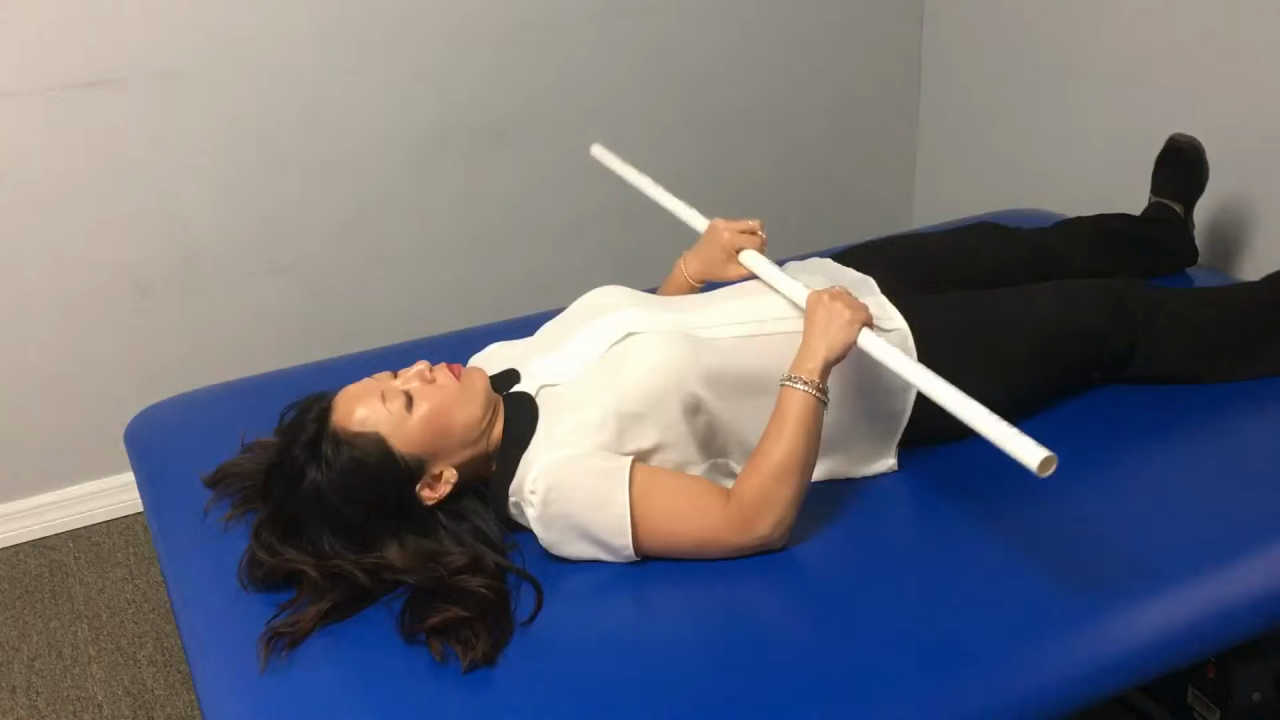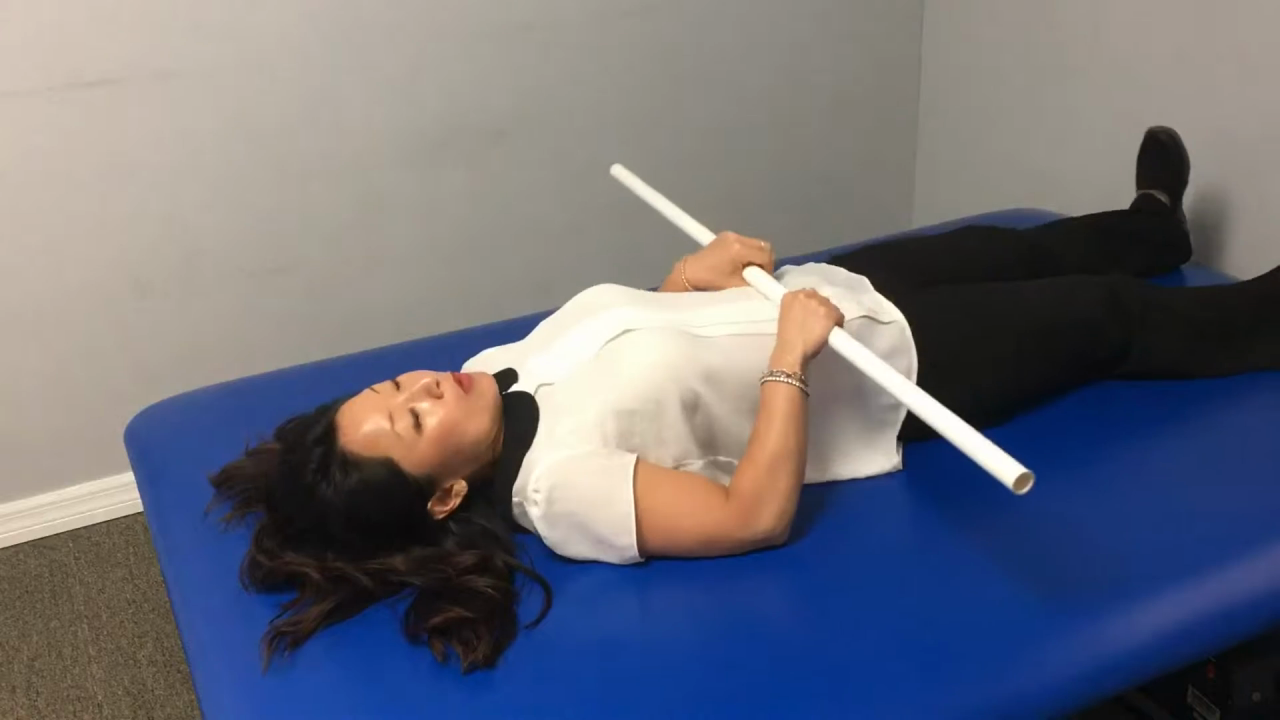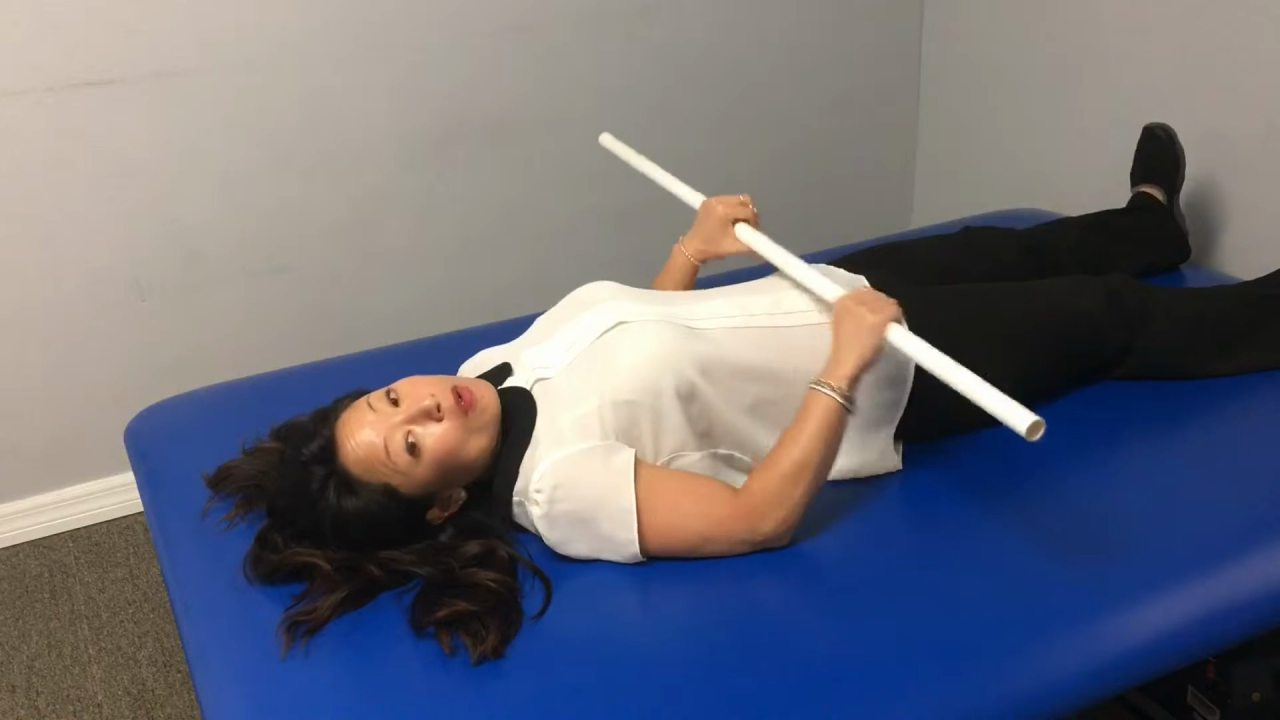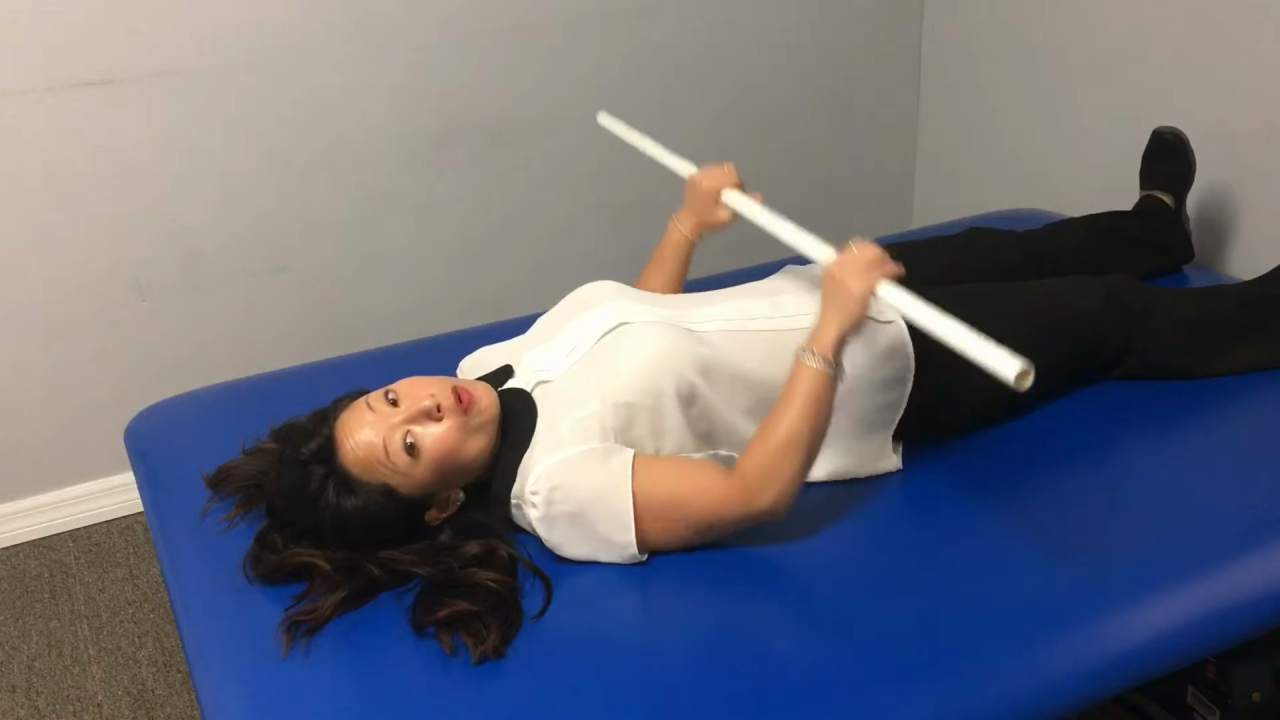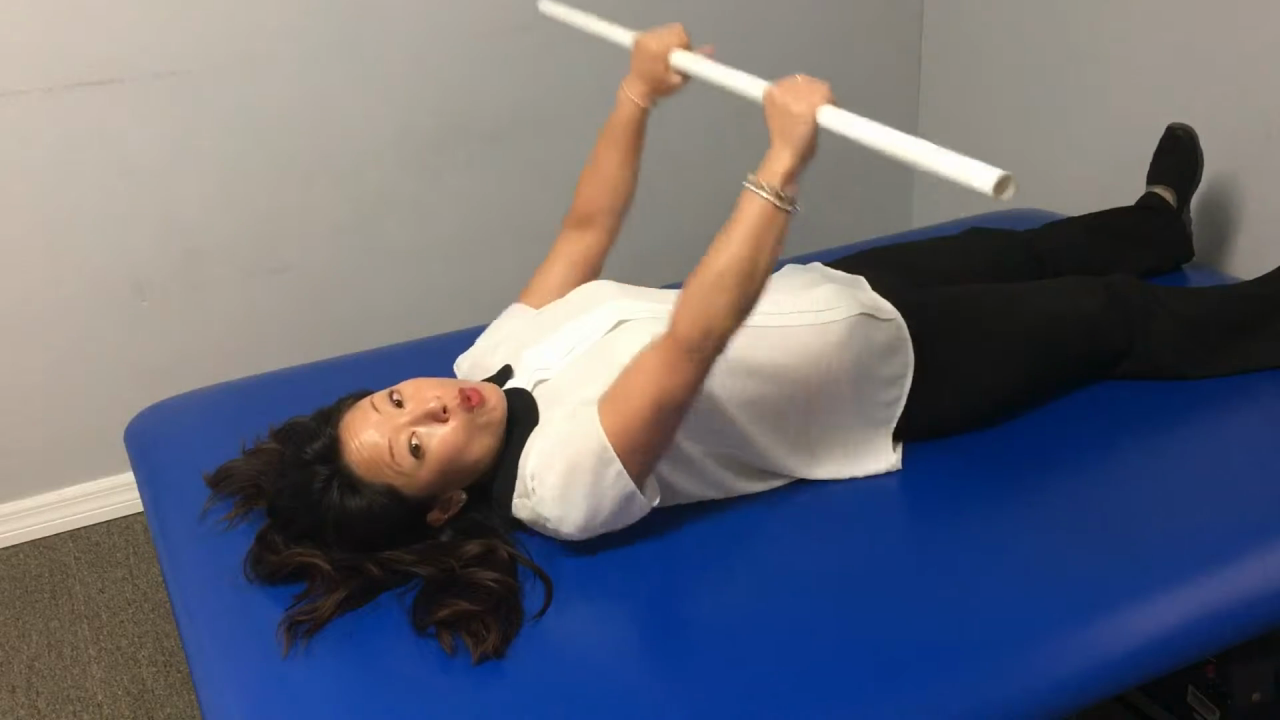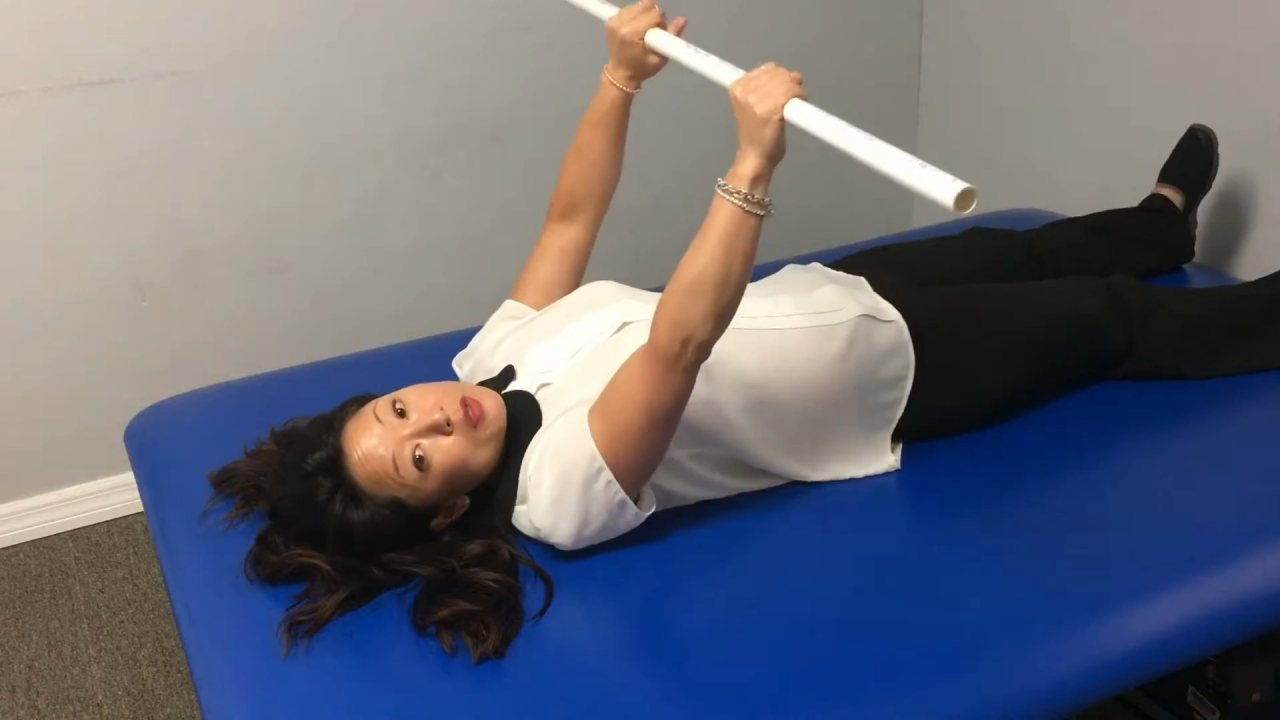
dt=0.3s
person 1, frame 1
left shoulder: (499, 367)
right shoulder: (556, 489)
right elbow: (755, 519)
left wrist: (692, 270)
right wrist: (816, 362)
left hip: (831, 283)
right hip: (894, 371)
left knee: (1014, 248)
right knee: (1118, 324)
left ankle: (1159, 228)
person 1, frame 2
left shoulder: (499, 368)
right shoulder: (556, 489)
right elbow: (757, 515)
left wrist: (689, 281)
right wrist: (789, 355)
left hip: (831, 284)
right hip: (892, 363)
left knee: (1009, 249)
right knee: (1111, 320)
left ankle: (1150, 220)
person 1, frame 3
left shoulder: (492, 368)
right shoulder: (559, 490)
right elbow: (758, 517)
left wrist: (693, 251)
right wrist: (848, 368)
left hip: (825, 284)
right hip: (888, 375)
left knee: (1013, 249)
right knee: (1108, 321)
left ankle: (1148, 221)
person 1, frame 4
left shoulder: (495, 362)
right shoulder: (558, 491)
right elbow: (757, 492)
left wrist: (686, 227)
right wrist: (834, 331)
left hip: (818, 285)
right hip: (882, 377)
left knee: (1015, 253)
right knee: (1107, 323)
left ankle: (1153, 224)
person 1, frame 5
left shoulder: (498, 359)
right shoulder: (564, 480)
left elbow: (587, 229)
right elbow: (703, 332)
left wrist: (636, 98)
right wrist: (782, 162)
left hip: (836, 290)
right hip: (888, 371)
left knee: (1007, 248)
right knee: (1111, 320)
left ankle: (1157, 220)
person 1, frame 6
left shoulder: (495, 357)
right shoulder: (565, 488)
left elbow: (570, 218)
right elbow: (682, 340)
right wrist: (753, 161)
left hip: (832, 292)
right hip: (889, 371)
left knee: (1012, 251)
right knee: (1113, 322)
left ankle: (1162, 220)
